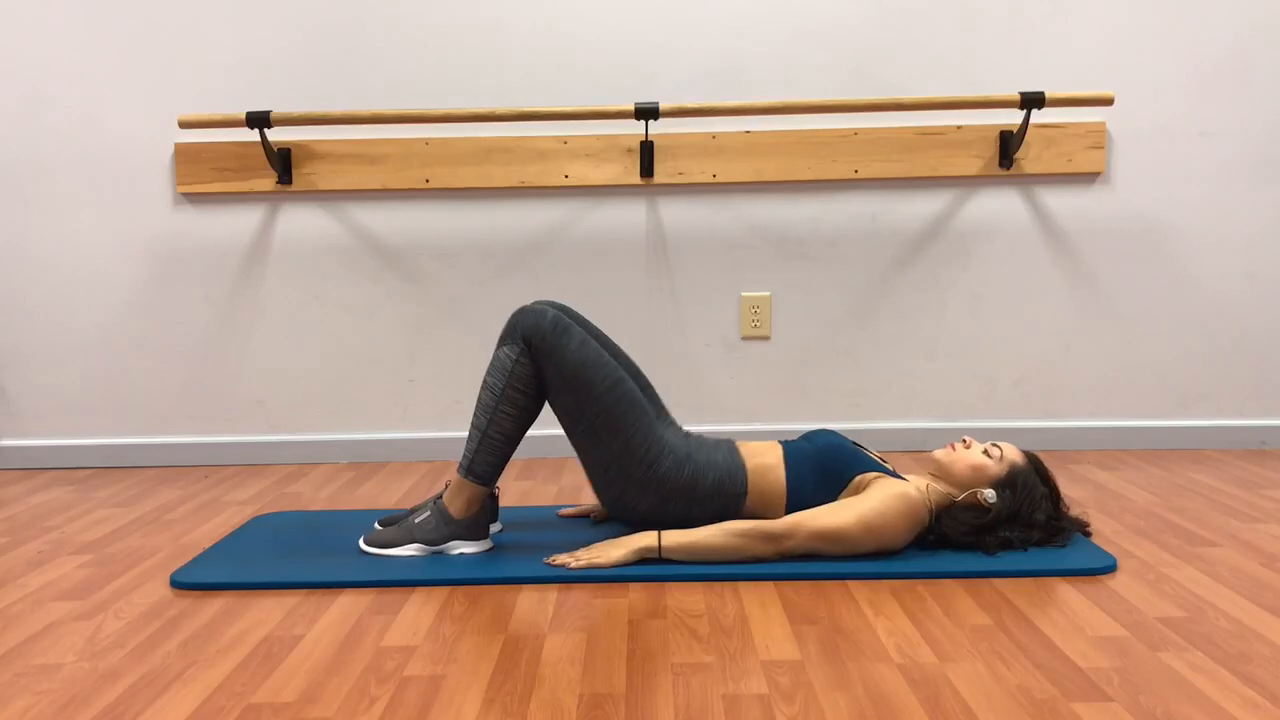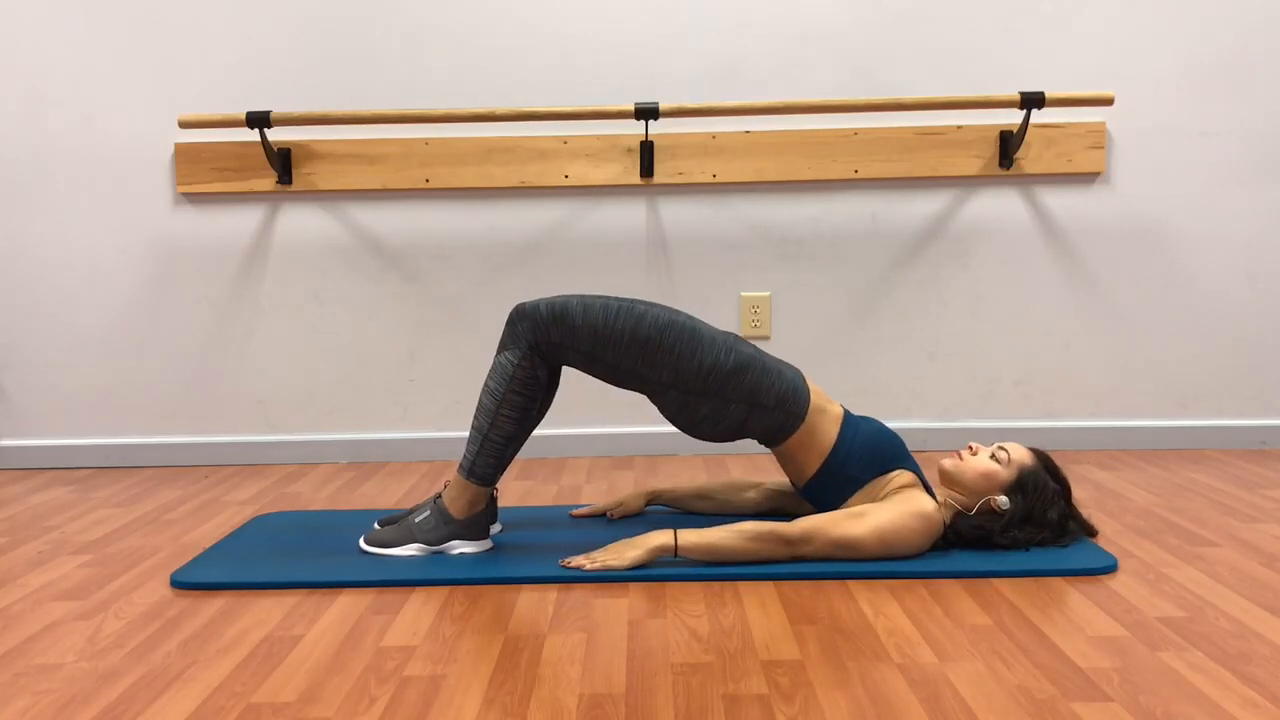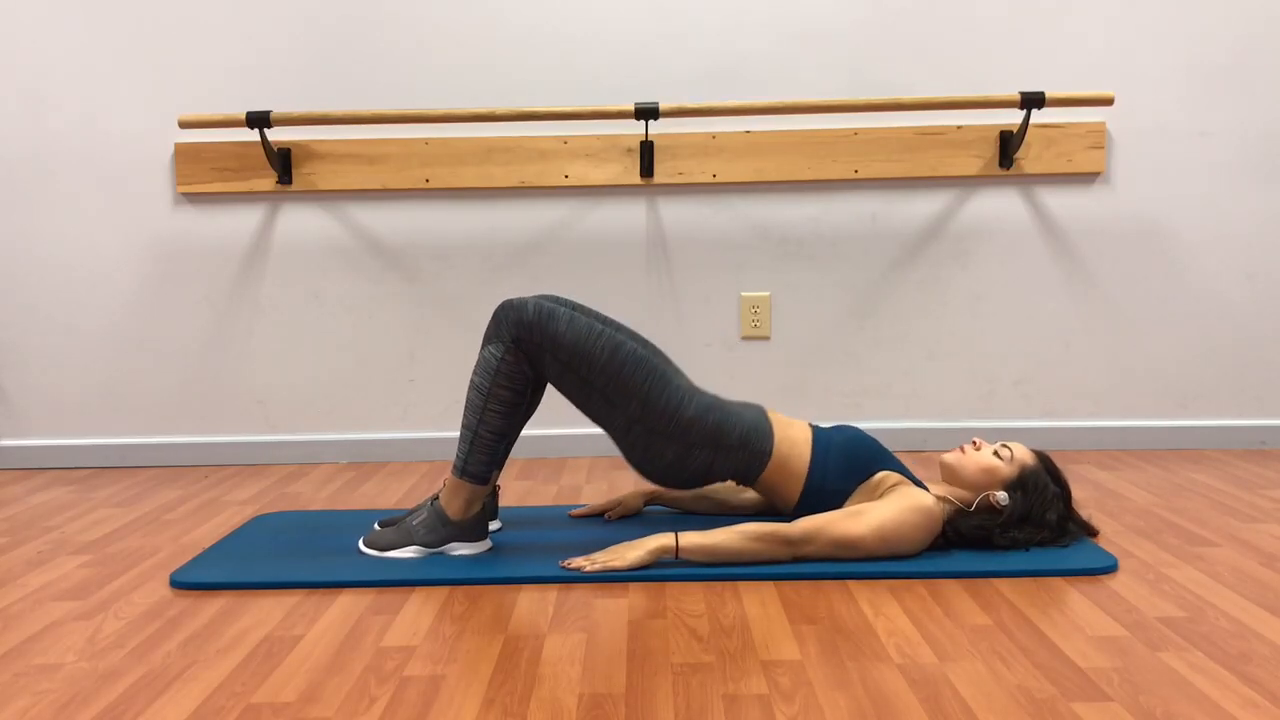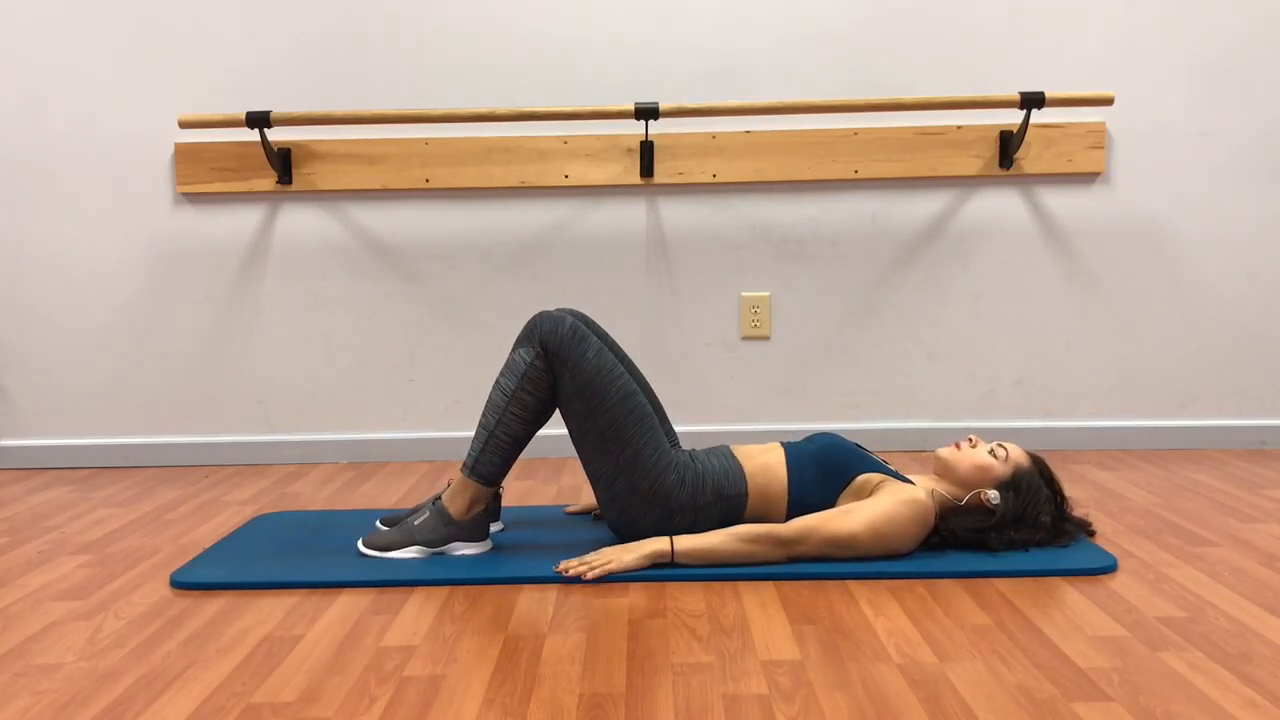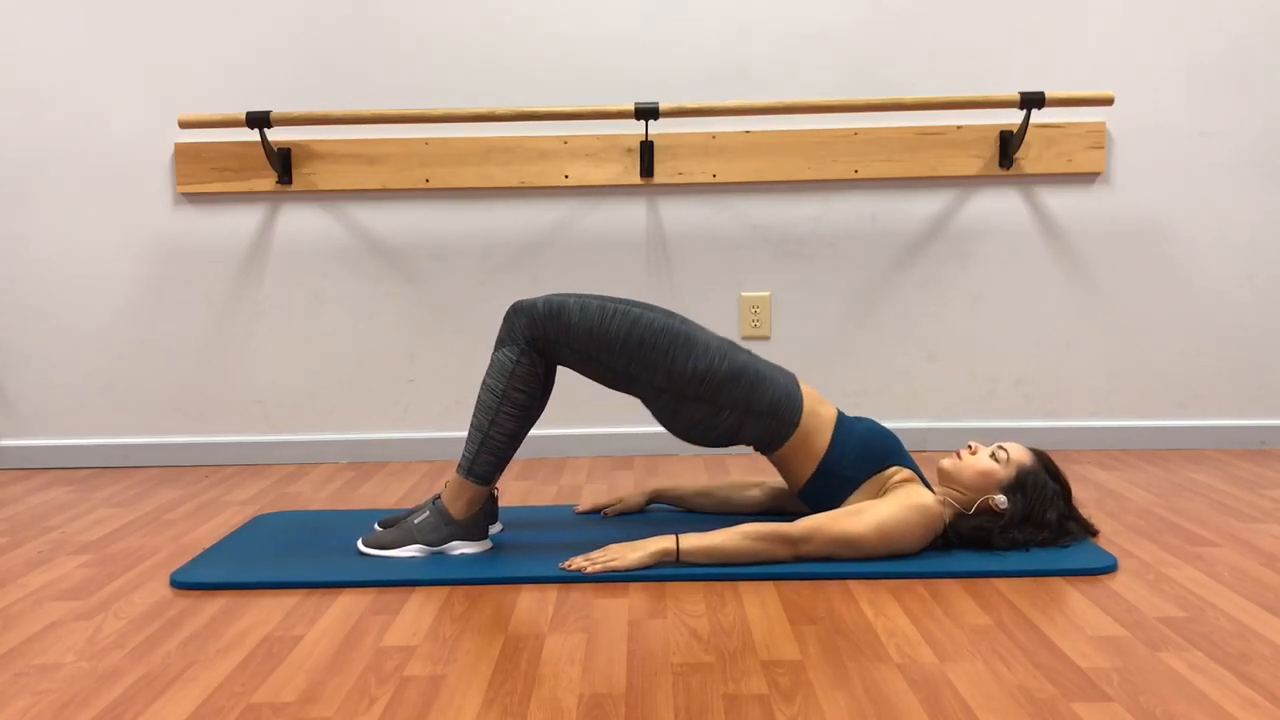
dt=1s
person 1, frame 1
left shoulder: (900, 512)
right shoulder: (892, 486)
left elbow: (776, 538)
left wrist: (642, 542)
left hip: (665, 478)
right hip: (671, 468)
left knee: (534, 328)
right knee: (543, 326)
left ankle: (458, 514)
right ankle: (467, 500)
person 1, frame 2
left shoulder: (918, 522)
right shoulder: (912, 498)
left elbow: (789, 541)
right elbow: (761, 497)
left wrist: (660, 543)
right wrist: (650, 495)
left knee: (537, 326)
right knee: (538, 325)
left ankle: (460, 514)
right ankle: (464, 499)
person 1, frame 3
left shoulder: (917, 520)
right shoulder: (909, 494)
left elbow: (790, 541)
left wrist: (661, 545)
right wrist: (651, 492)
left hip: (690, 438)
right hip: (701, 431)
left knee: (521, 322)
right knee: (529, 320)
left ankle: (456, 514)
right ankle: (465, 501)
person 1, frame 4
left shoulder: (910, 515)
right shoulder: (898, 487)
left elbow: (786, 540)
left wrist: (655, 548)
right wrist: (627, 494)
left hip: (667, 498)
right hip: (677, 480)
left knee: (556, 334)
right knee: (560, 332)
left ankle: (457, 516)
right ankle: (468, 500)
person 1, frame 5
left shoulder: (917, 518)
right shoulder: (912, 495)
left elbow: (790, 541)
left wrist: (662, 547)
right wrist: (654, 493)
right hip: (731, 394)
left knee: (532, 324)
right knee: (535, 323)
left ankle: (458, 515)
right ankle: (466, 502)
